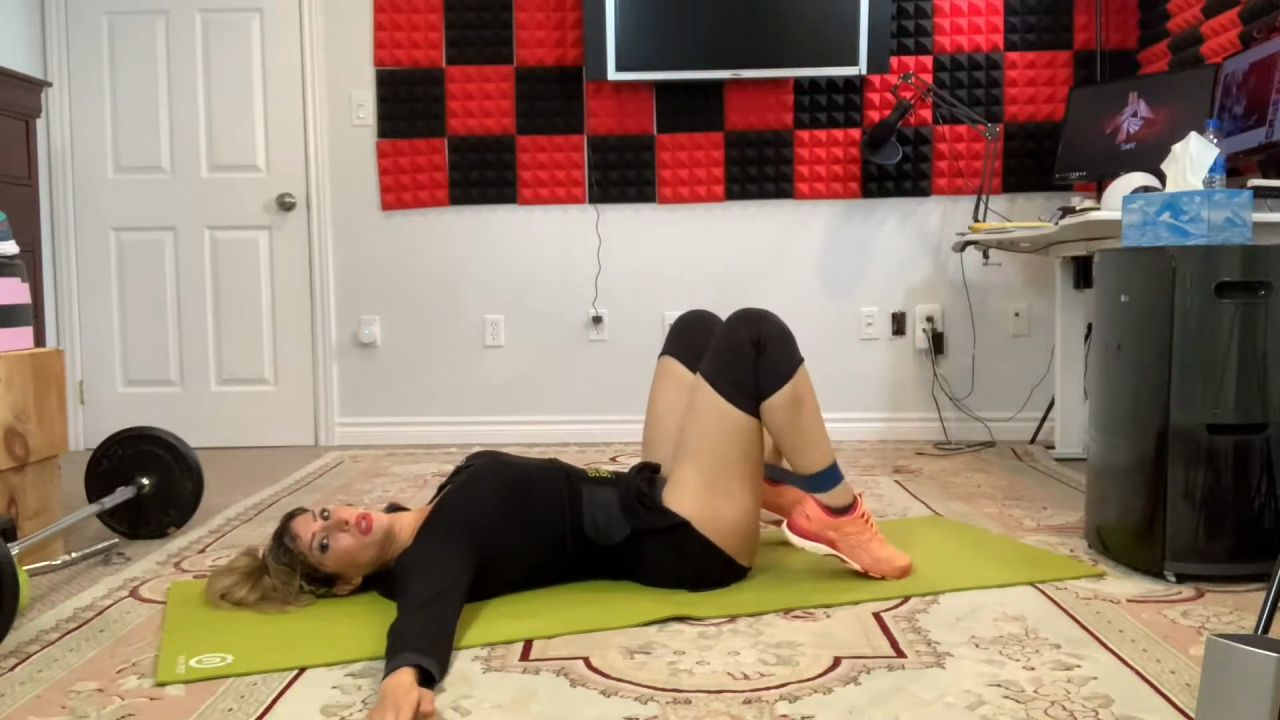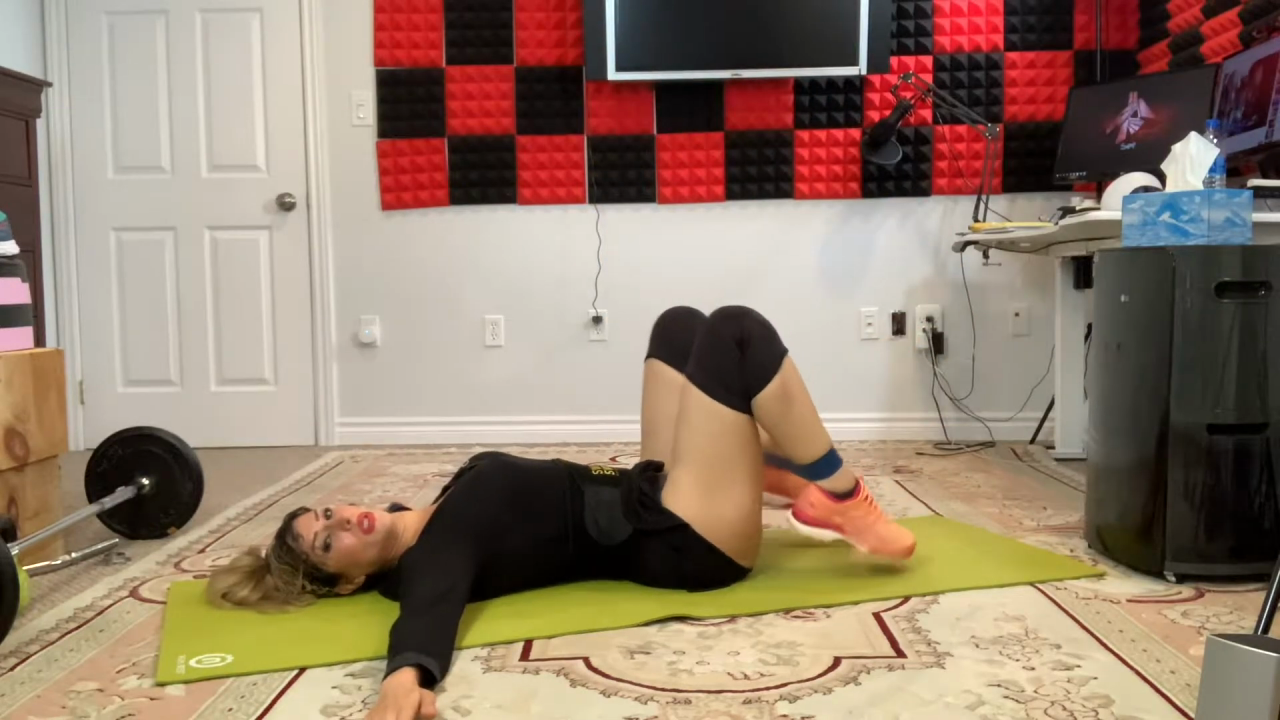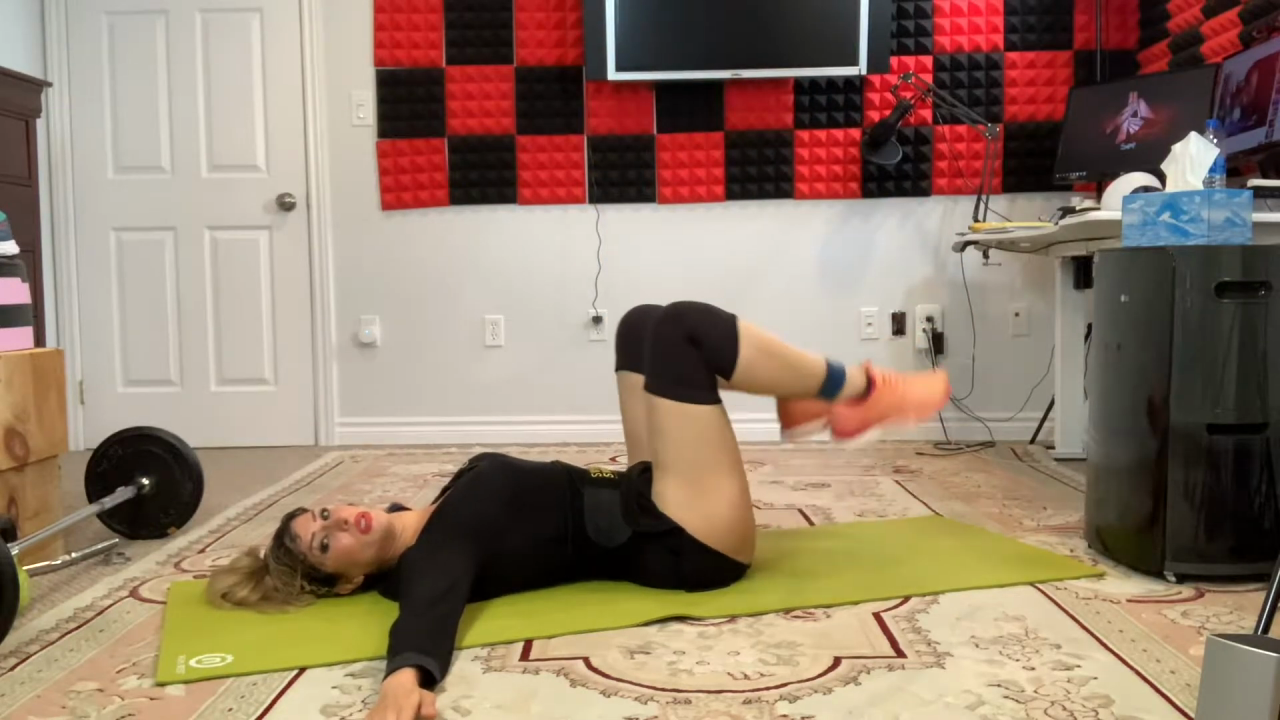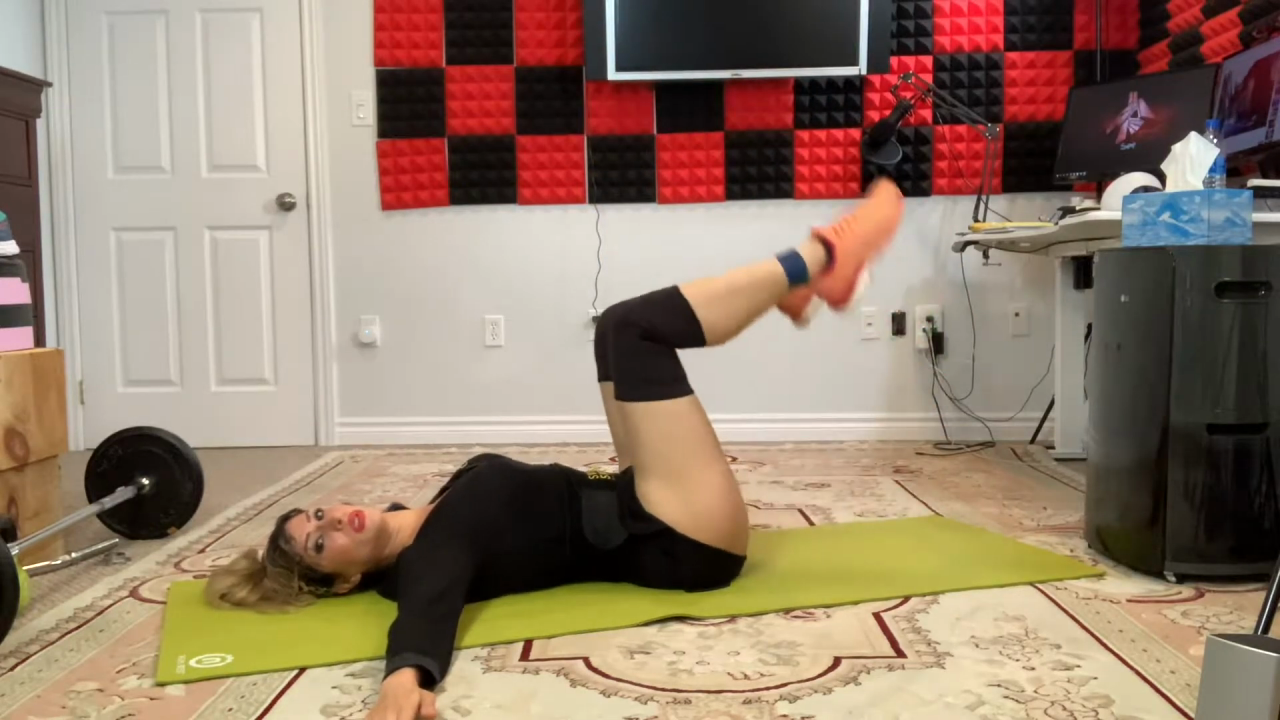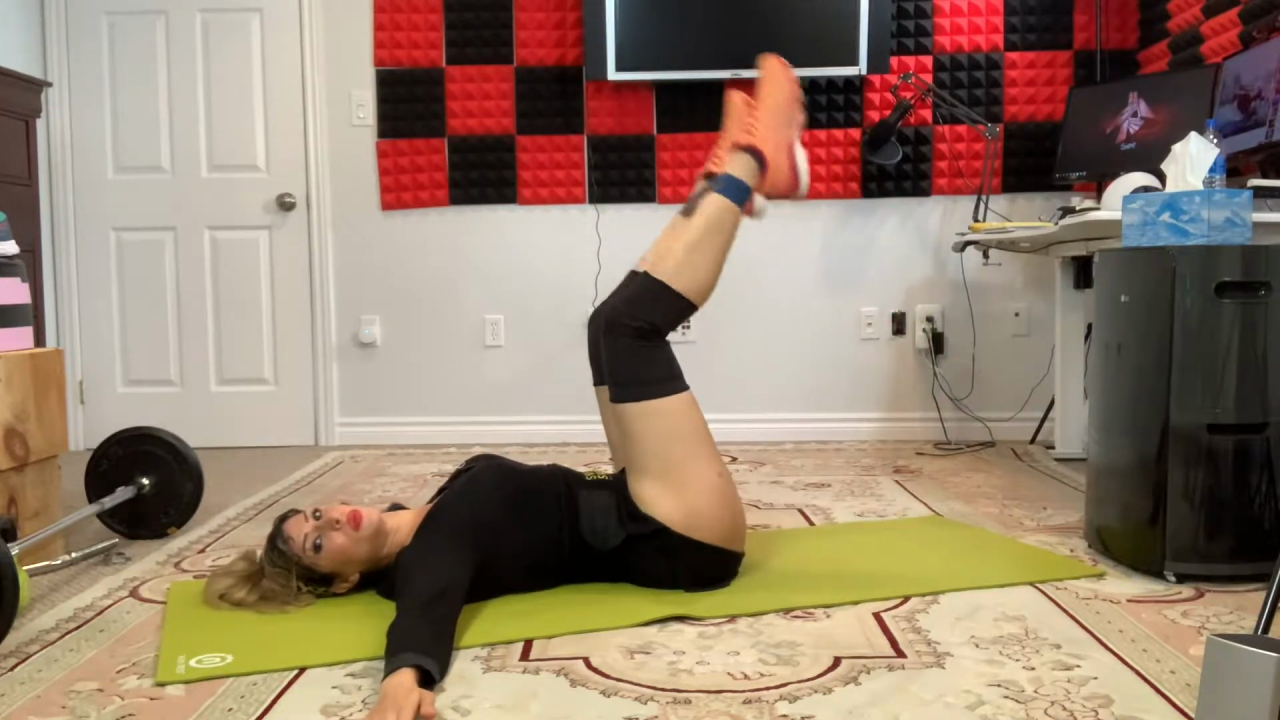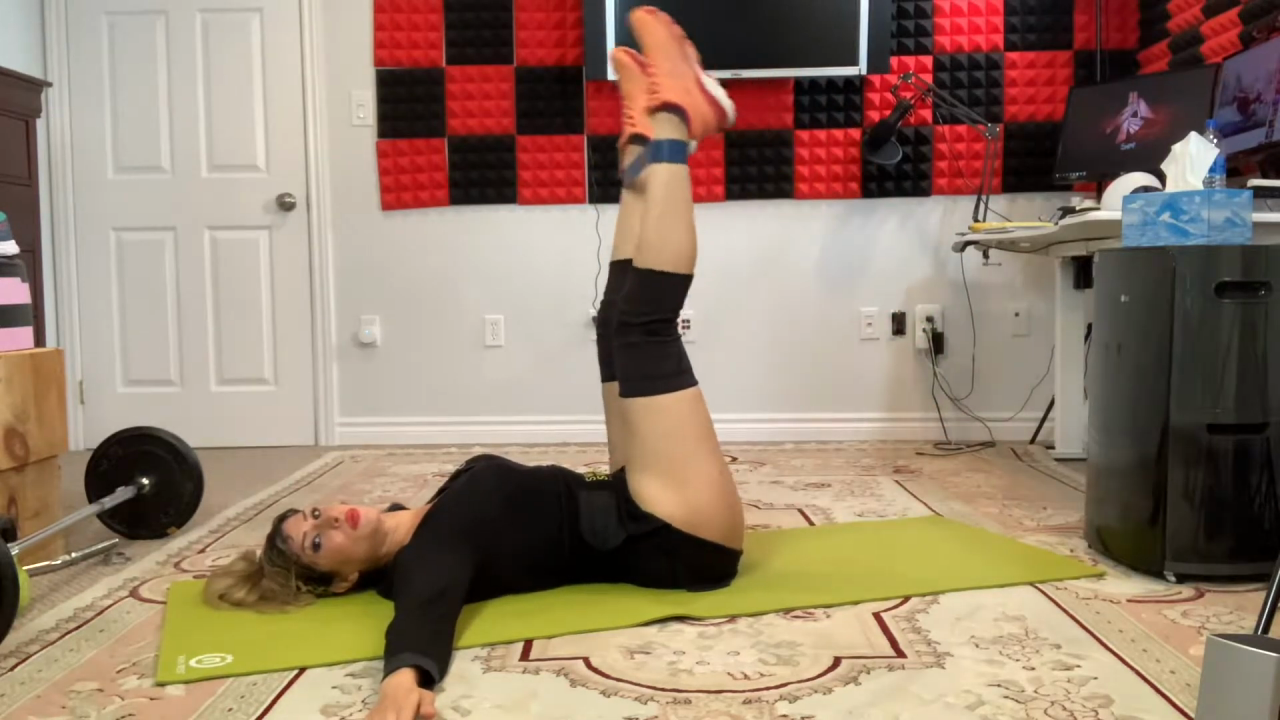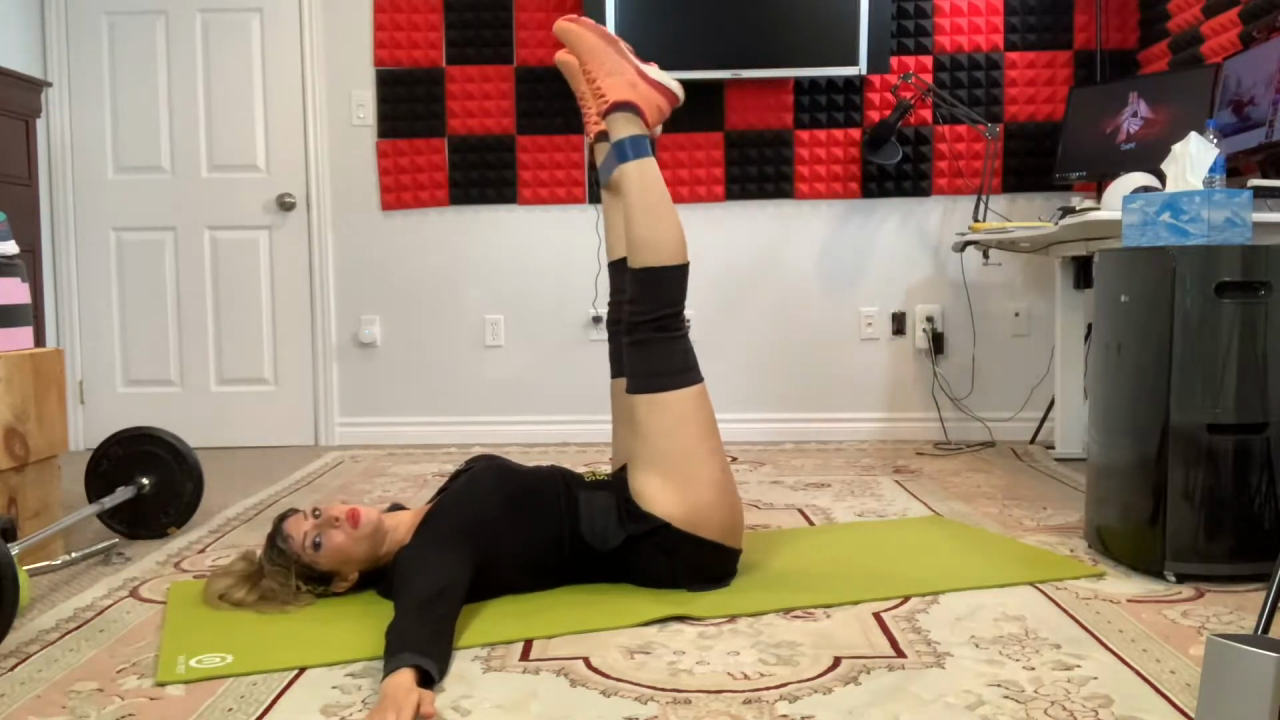
dt=0.2s
person 1, frame 1
left shoulder: (424, 519)
right shoulder: (421, 564)
right elbow: (426, 613)
left hip: (643, 499)
right hip: (684, 544)
left knee: (699, 329)
right knee: (753, 334)
left ankle: (783, 489)
right ankle: (839, 515)
person 1, frame 2
left shoulder: (426, 519)
right shoulder: (425, 563)
right elbow: (427, 615)
left hip: (641, 500)
right hip: (684, 544)
left knee: (681, 325)
right knee: (739, 331)
left ankle: (796, 477)
right ankle: (840, 498)
person 1, frame 3
left shoulder: (425, 521)
right shoulder: (424, 562)
right elbow: (427, 616)
left hip: (637, 509)
right hip: (685, 547)
left knee: (646, 324)
right knee: (680, 327)
left ankle: (819, 395)
right ankle: (857, 391)
person 1, frame 4
left shoulder: (429, 521)
right shoulder: (430, 564)
right elbow: (424, 619)
left hip: (626, 513)
right hip: (687, 548)
left knee: (624, 329)
right knee: (629, 328)
left ankle: (800, 274)
right ankle: (819, 254)
person 1, frame 5
left shoulder: (426, 519)
right shoulder: (421, 565)
right elbow: (424, 617)
left hip: (634, 518)
right hip: (683, 548)
left knee: (624, 330)
right knee: (625, 325)
left ankle: (742, 174)
right ankle: (746, 162)
person 1, frame 6
left shoulder: (420, 522)
right shoulder: (419, 562)
right elbow: (425, 610)
left hip: (633, 515)
right hip: (680, 544)
right knee: (640, 322)
right ankle: (668, 125)
person 1, frame 7
left shoulder: (420, 525)
right shoulder: (418, 563)
right elbow: (424, 610)
left hip: (632, 514)
right hip: (679, 541)
right knee: (651, 318)
left ankle: (613, 131)
right ankle: (623, 120)
